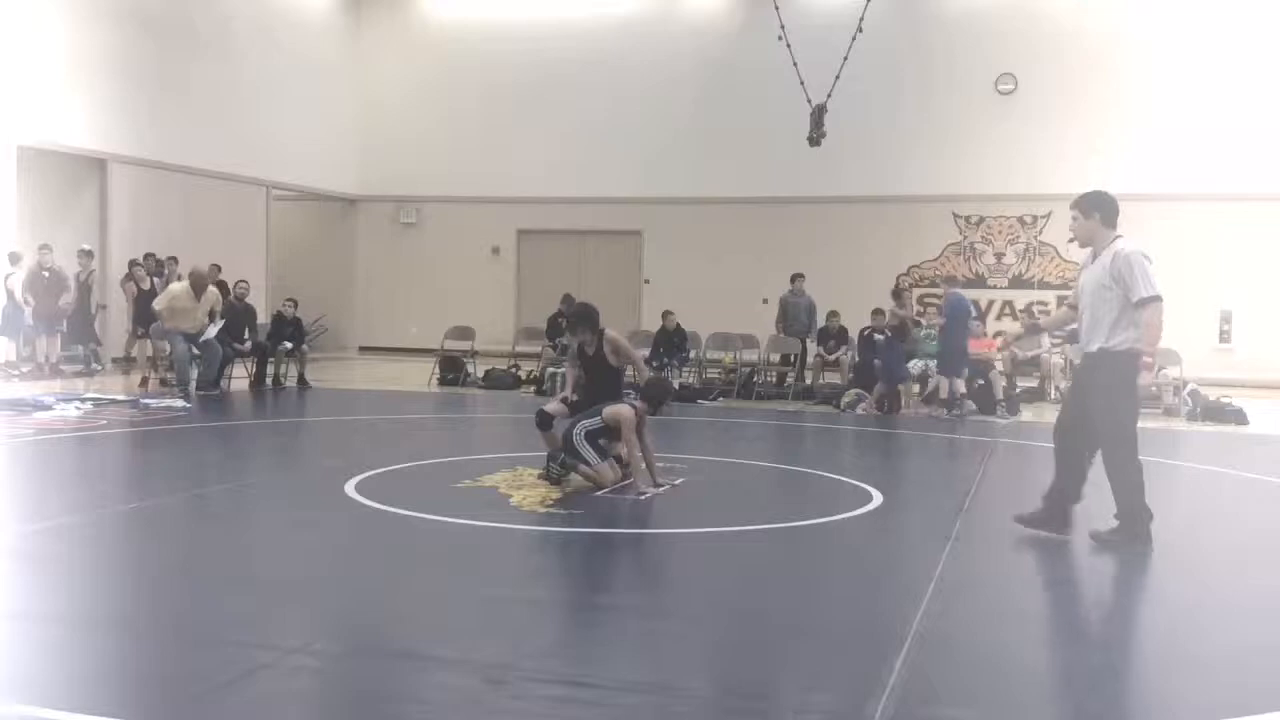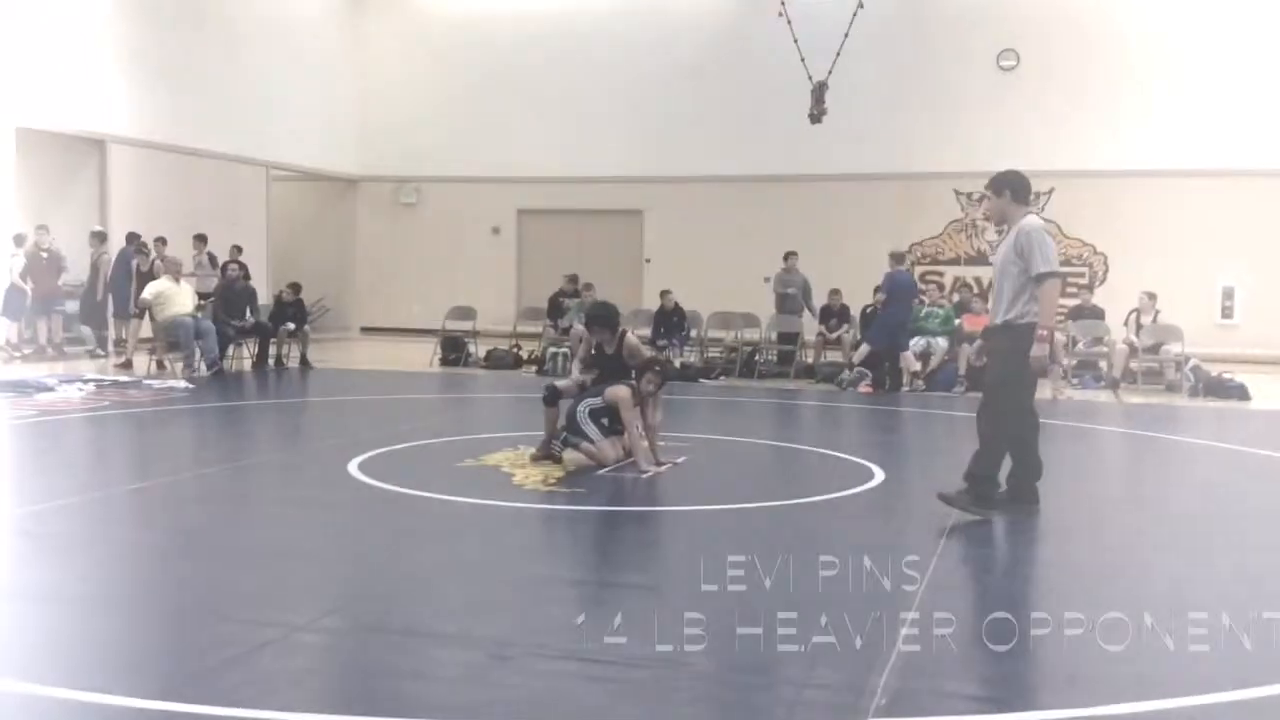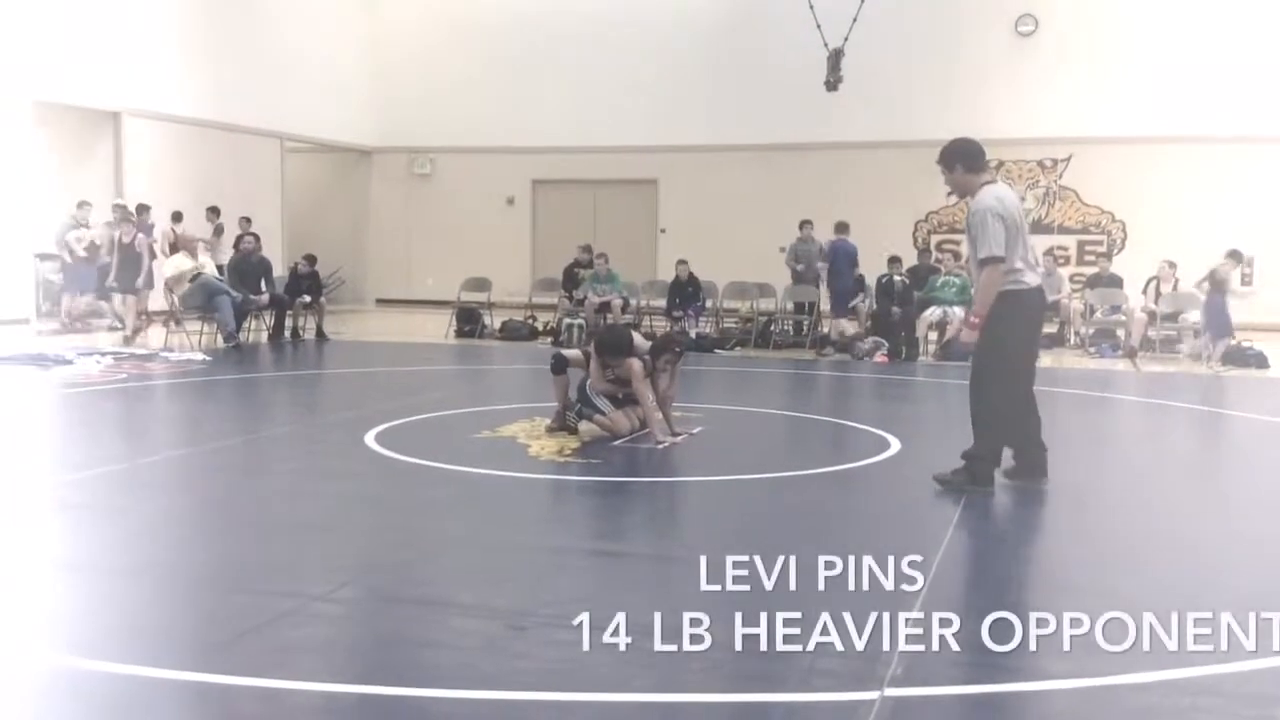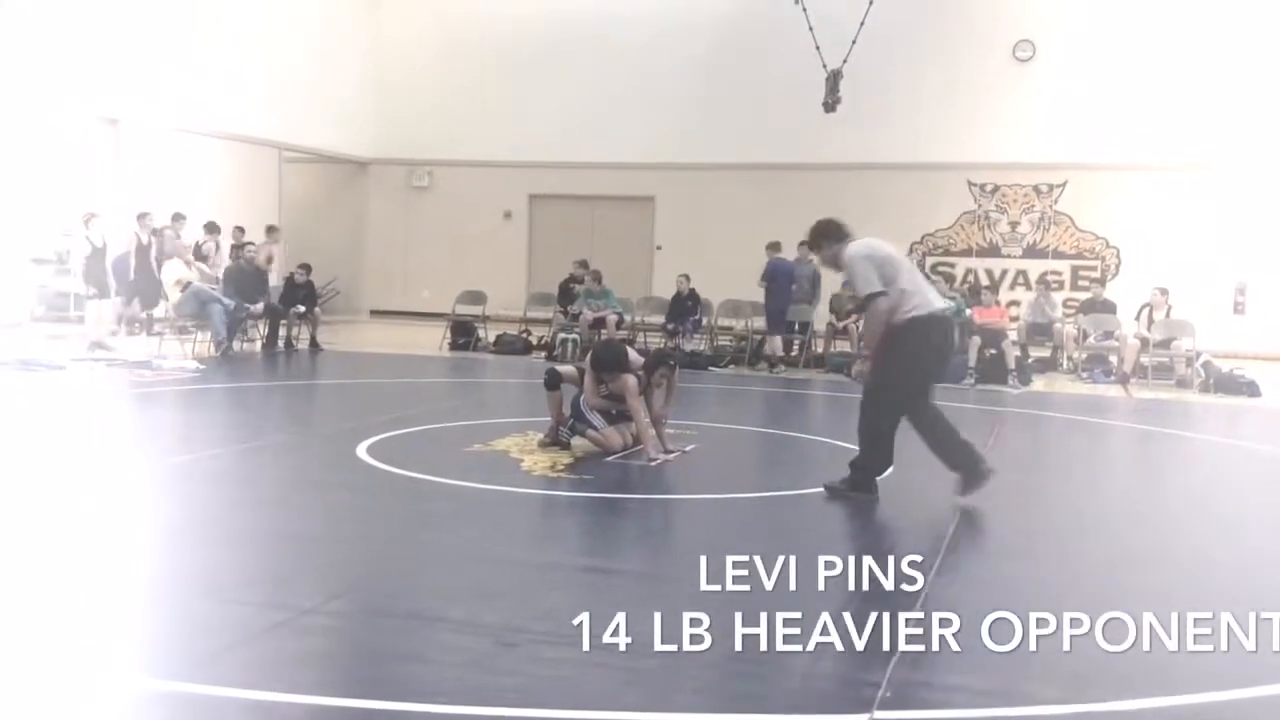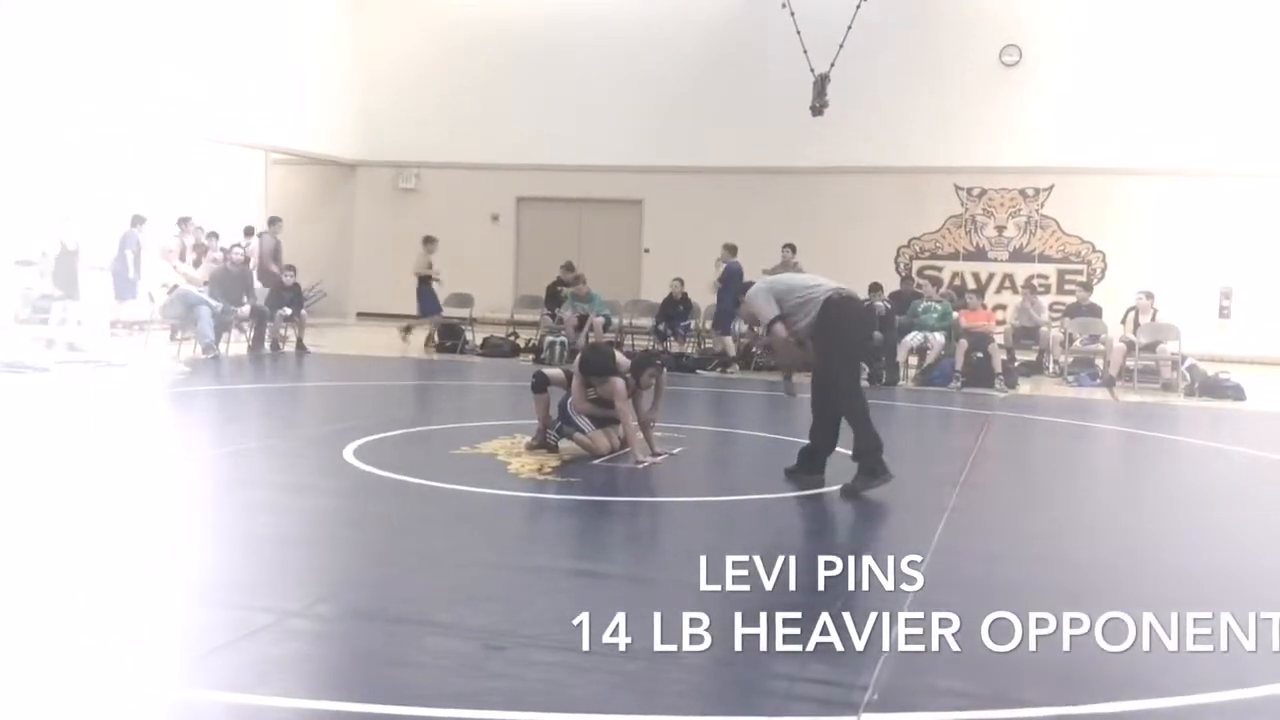
dt=1s
person 1, frame 1
left shoulder: (1126, 256)
right shoulder: (1091, 260)
left elbow: (1152, 308)
right elbow: (1074, 310)
left wrist: (1146, 361)
right wrist: (1033, 327)
left hip: (1118, 364)
right hip: (1093, 362)
left knee: (1118, 447)
right knee: (1068, 434)
left ankle: (1135, 527)
right ankle: (1056, 512)
person 1, frame 2
left shoulder: (1031, 230)
right shoulder: (1014, 234)
left elbow: (1050, 283)
left wrist: (1043, 337)
right wrist: (990, 335)
left hip: (1022, 335)
right hip: (1009, 335)
left knee: (995, 414)
right knee: (1016, 415)
left ankle: (981, 492)
right ankle: (1022, 489)
person 1, frame 3
left shoulder: (984, 206)
right shoulder: (1001, 192)
left elbow: (993, 269)
left wrist: (974, 322)
left hip: (1009, 302)
right hip: (1028, 296)
left knee: (988, 388)
right knee: (1016, 386)
left ankle: (980, 470)
right ankle: (1031, 461)
person 1, frame 4
left shoulder: (853, 255)
right shoulder: (871, 247)
left elbow: (879, 306)
left wrist: (868, 354)
left hip: (915, 329)
right hip: (937, 323)
left knee: (879, 403)
right knee: (916, 404)
left ankle: (862, 479)
right ankle: (970, 465)
person 1, frame 5
left shoulder: (755, 293)
right shoulder: (773, 290)
left elbow: (781, 336)
left hip: (838, 313)
right hip: (853, 312)
left knee: (844, 392)
right knee: (826, 392)
left ankle: (872, 467)
right ankle: (812, 463)
